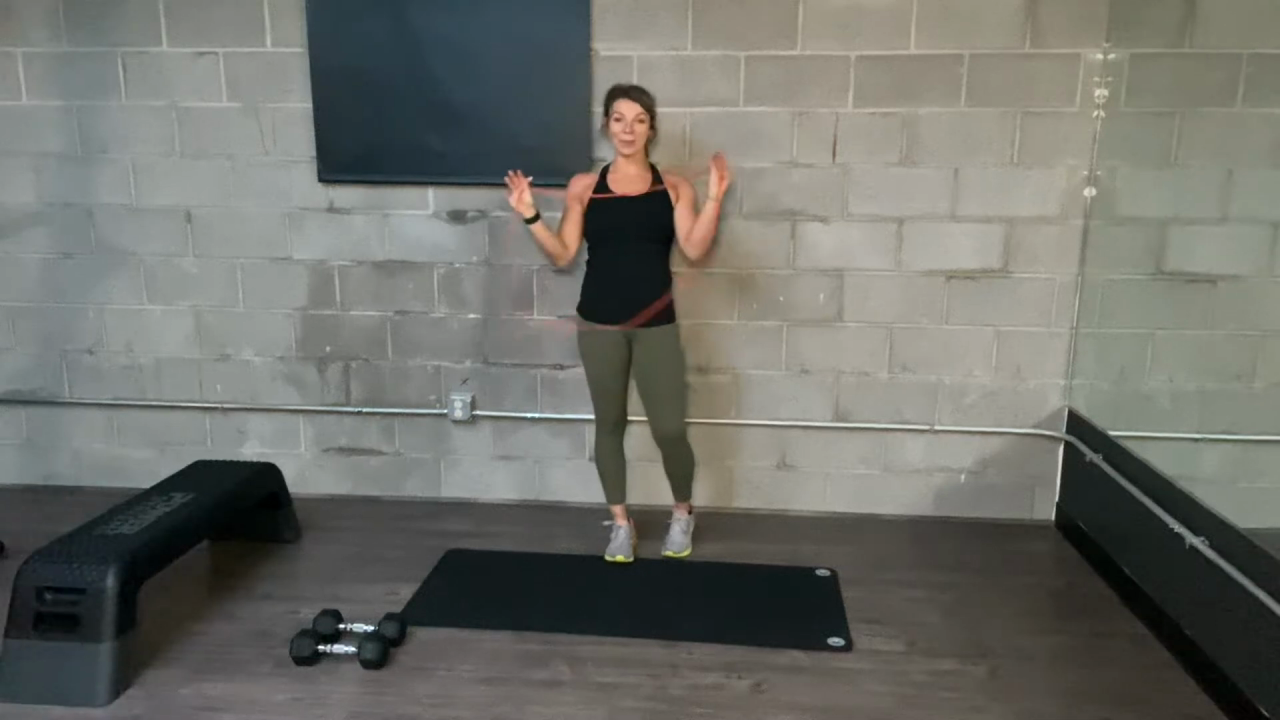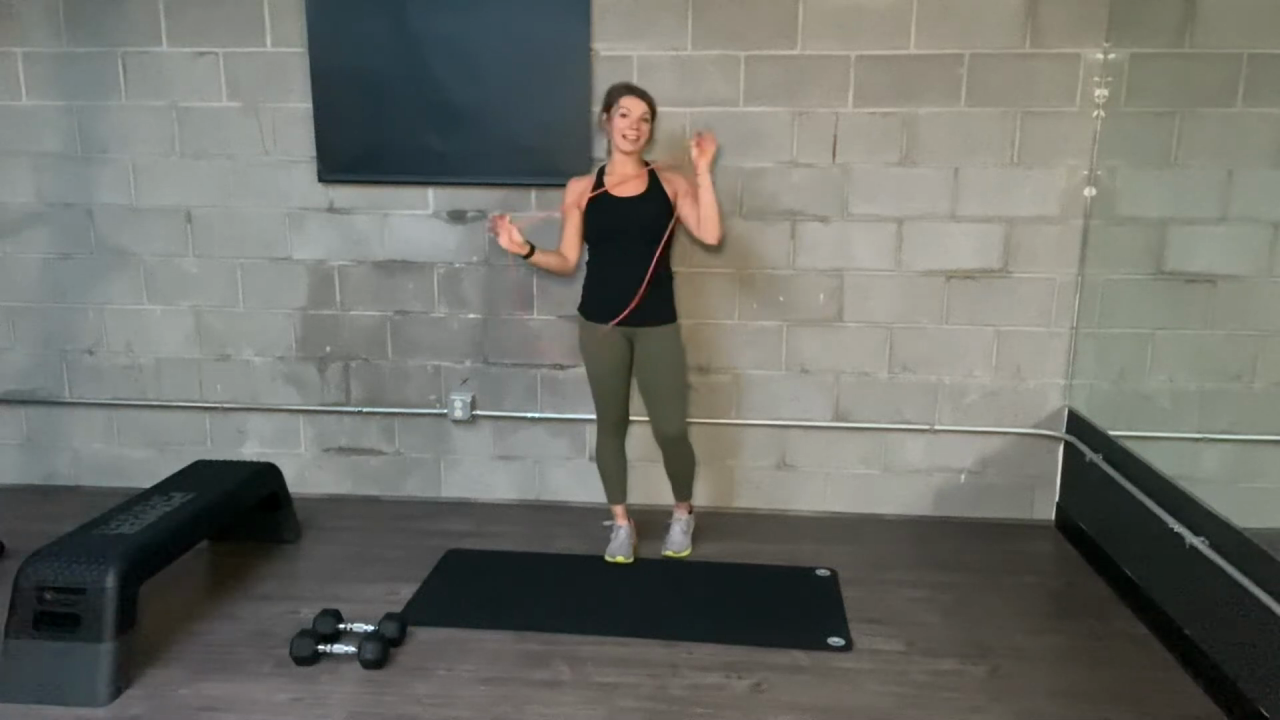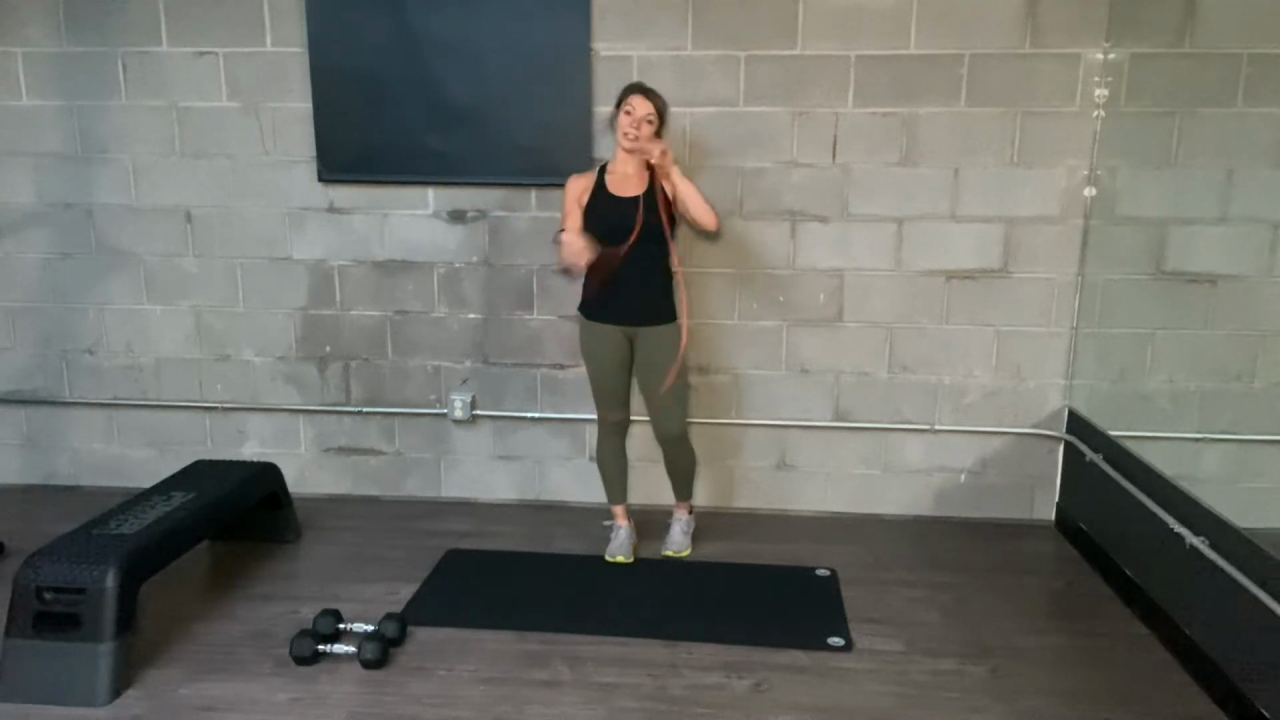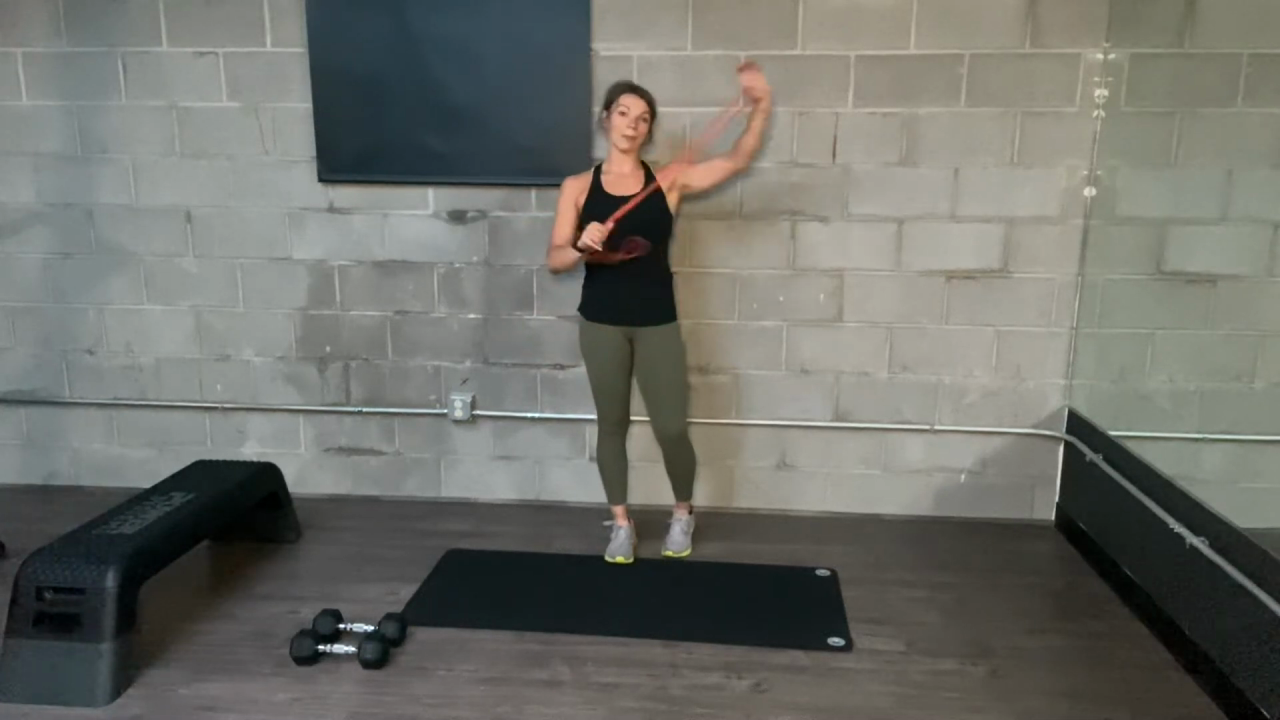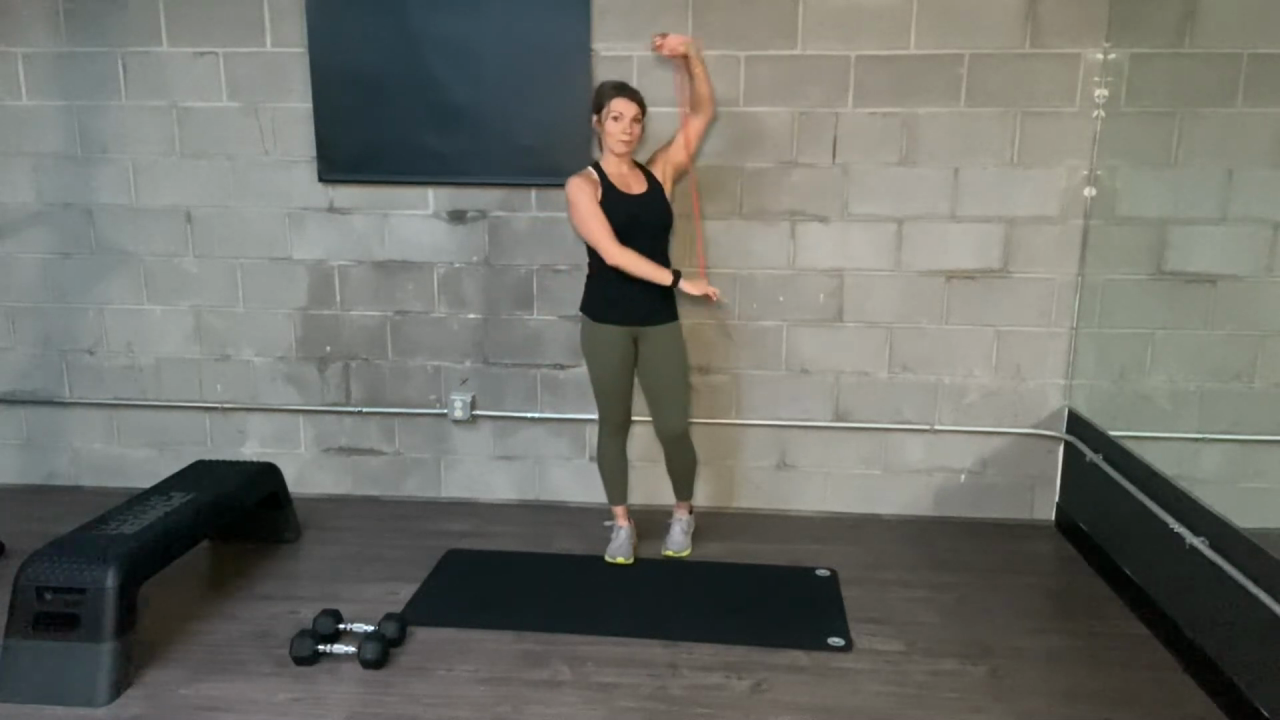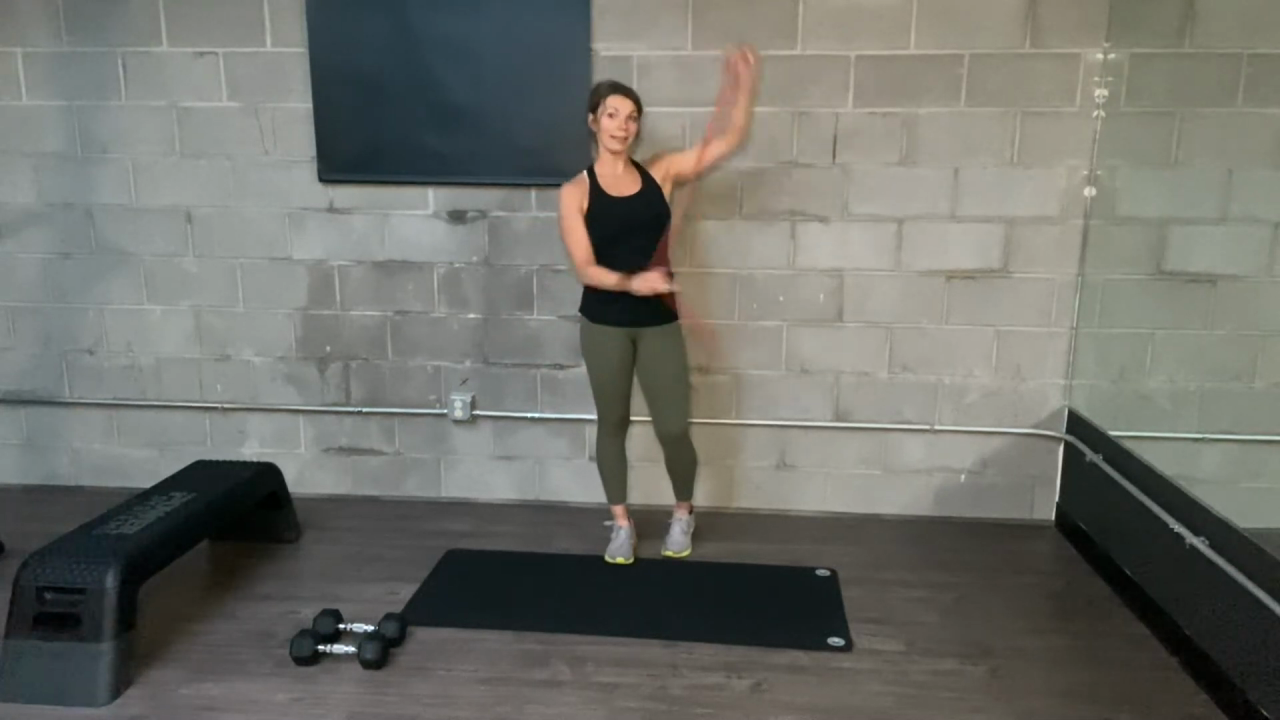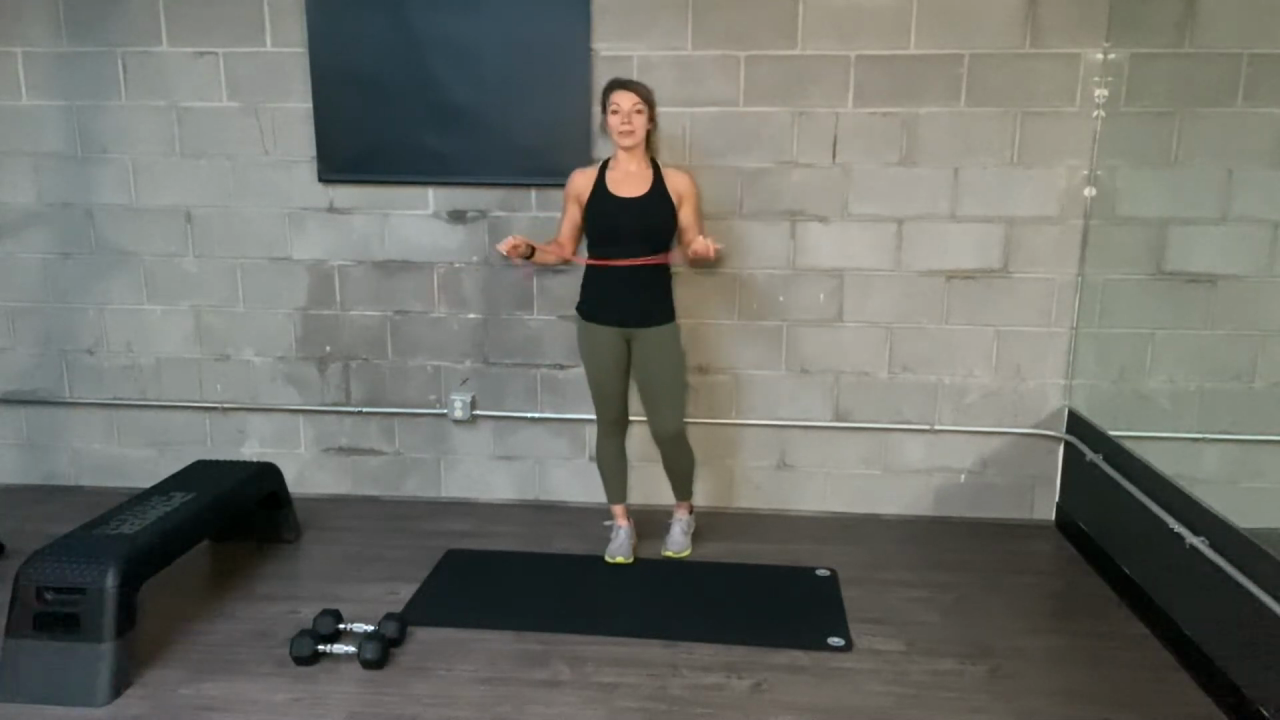
dt=0.7s
person 1, frame 1
left shoulder: (675, 186)
right shoulder: (584, 186)
left elbow: (695, 249)
right elbow: (563, 254)
left wrist: (716, 197)
right wrist: (530, 216)
left hip: (655, 322)
right hip: (599, 320)
left knee: (669, 429)
right knee: (609, 423)
left ankle: (682, 513)
right ankle: (621, 523)
person 1, frame 2
left shoulder: (671, 183)
right shoulder: (581, 189)
left elbow: (710, 235)
right elbow: (567, 260)
left wrist: (703, 169)
right wrist: (524, 249)
left hip: (657, 323)
right hip: (600, 322)
left knee: (671, 429)
right knee: (611, 425)
left ankle: (682, 514)
right ankle: (621, 523)
person 1, frame 3
left shoulder: (667, 184)
right shoulder: (582, 185)
left elbow: (709, 222)
right elbow: (570, 260)
left wrist: (668, 170)
right wrist: (570, 246)
left hip: (658, 322)
right hip: (602, 321)
left knee: (671, 429)
right knee: (611, 423)
left ankle: (683, 513)
right ankle: (621, 522)
person 1, frame 4
left shoulder: (669, 179)
right shoulder: (578, 187)
left elbow: (739, 159)
right elbow: (555, 259)
left wrist: (760, 105)
right wrist: (581, 245)
left hip: (657, 322)
right hip: (601, 322)
left knee: (671, 428)
right knee: (612, 424)
left ankle: (682, 514)
right ankle: (621, 523)
person 1, frame 5
left shoulder: (659, 172)
right shoulder: (583, 185)
left elbow: (702, 112)
right elbow: (613, 254)
left wrist: (690, 56)
right wrist: (679, 280)
left hip: (659, 321)
right hip: (606, 322)
left knee: (674, 427)
right knee: (613, 424)
left ankle: (683, 514)
right ankle: (621, 522)
person 1, frame 6
left shoulder: (660, 173)
right shoulder: (576, 190)
left elbow: (729, 139)
right elbow: (585, 267)
left wrist: (742, 80)
right wrist: (629, 282)
left hip: (658, 322)
right hip: (604, 322)
left knee: (673, 428)
right knee: (612, 424)
left ankle: (683, 513)
right ankle: (621, 523)
person 1, frame 7
left shoulder: (677, 183)
right shoulder: (583, 182)
left elbow: (692, 244)
right elbow: (565, 248)
left wrist: (701, 249)
right wrist: (529, 251)
left hip: (655, 322)
right hip: (599, 320)
left knee: (669, 428)
right knee: (611, 424)
left ankle: (683, 513)
right ankle: (621, 523)
